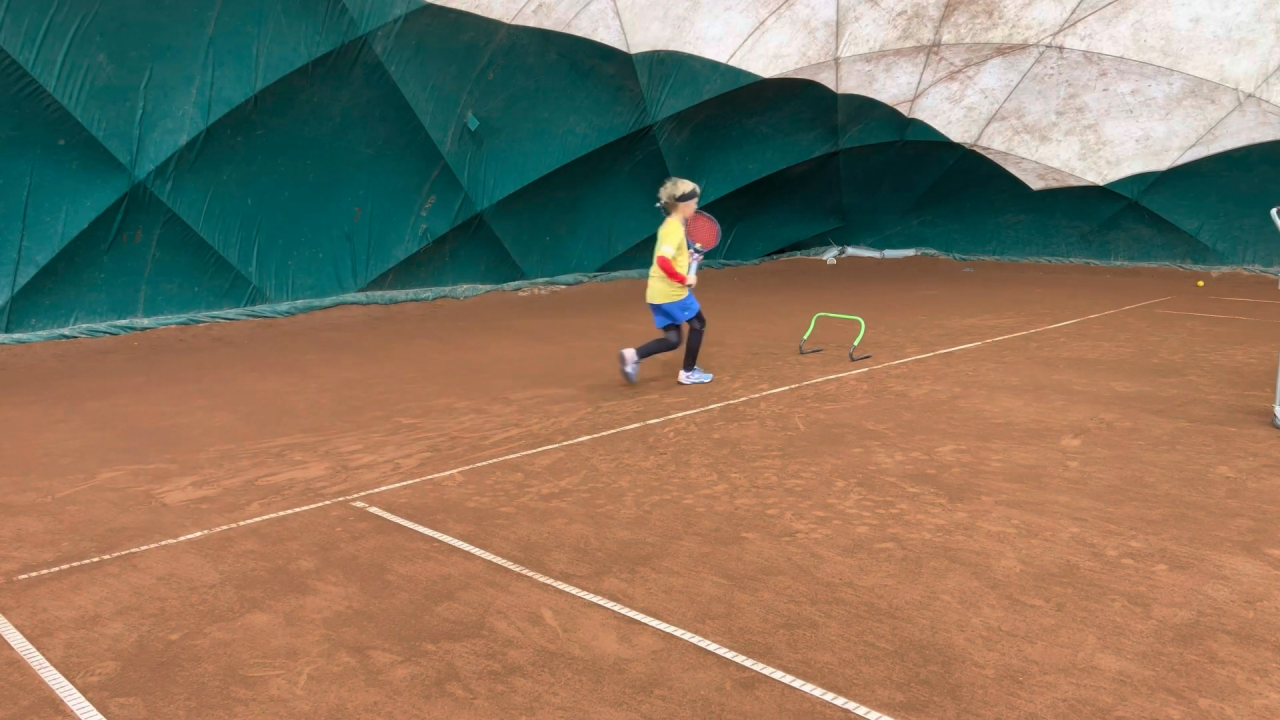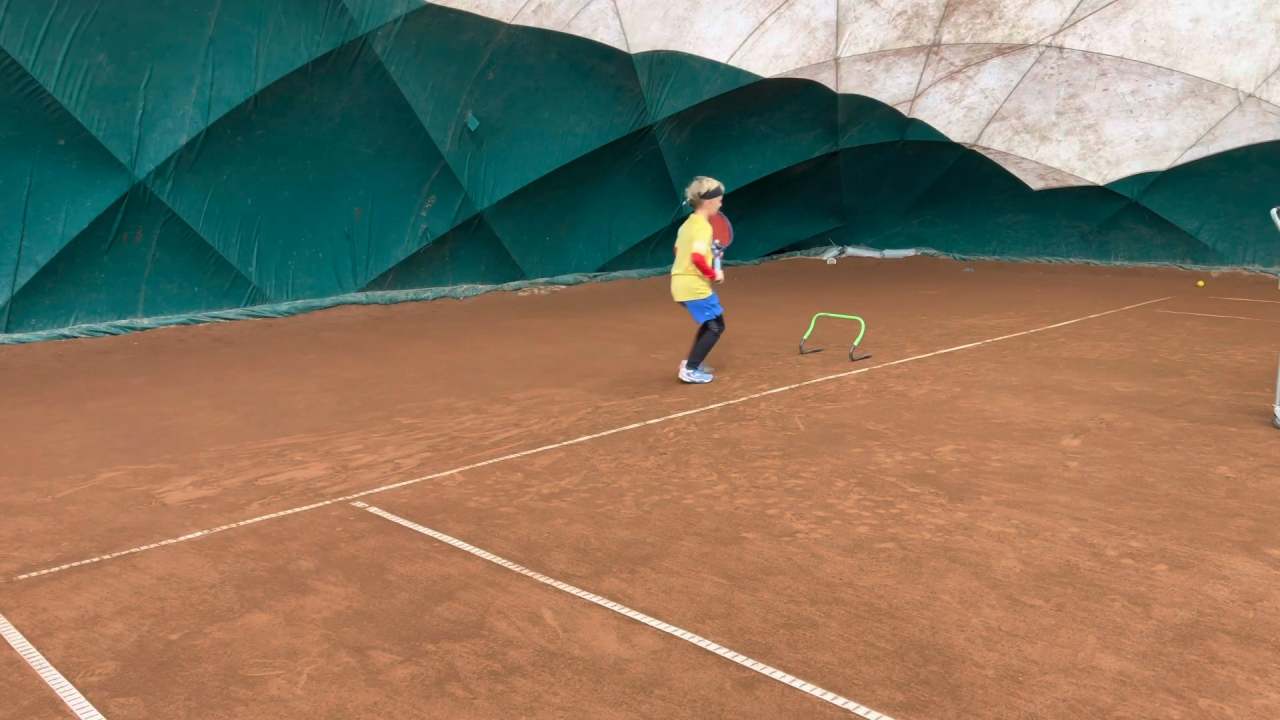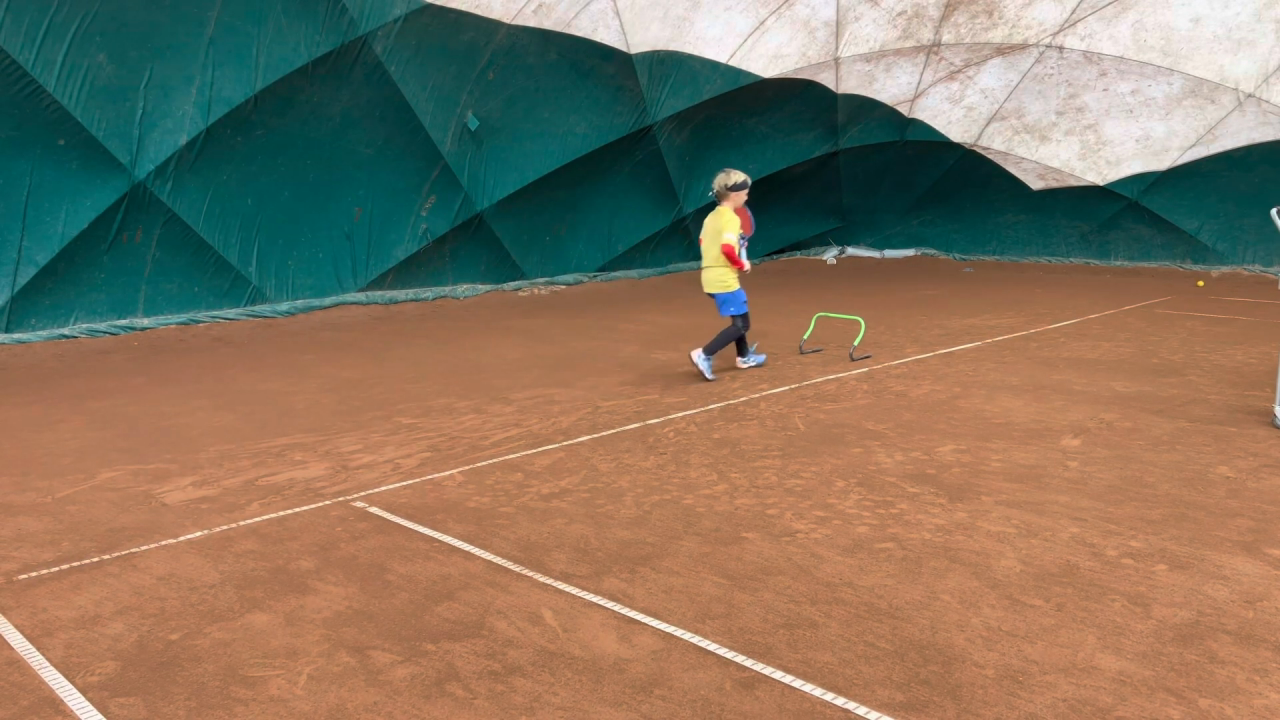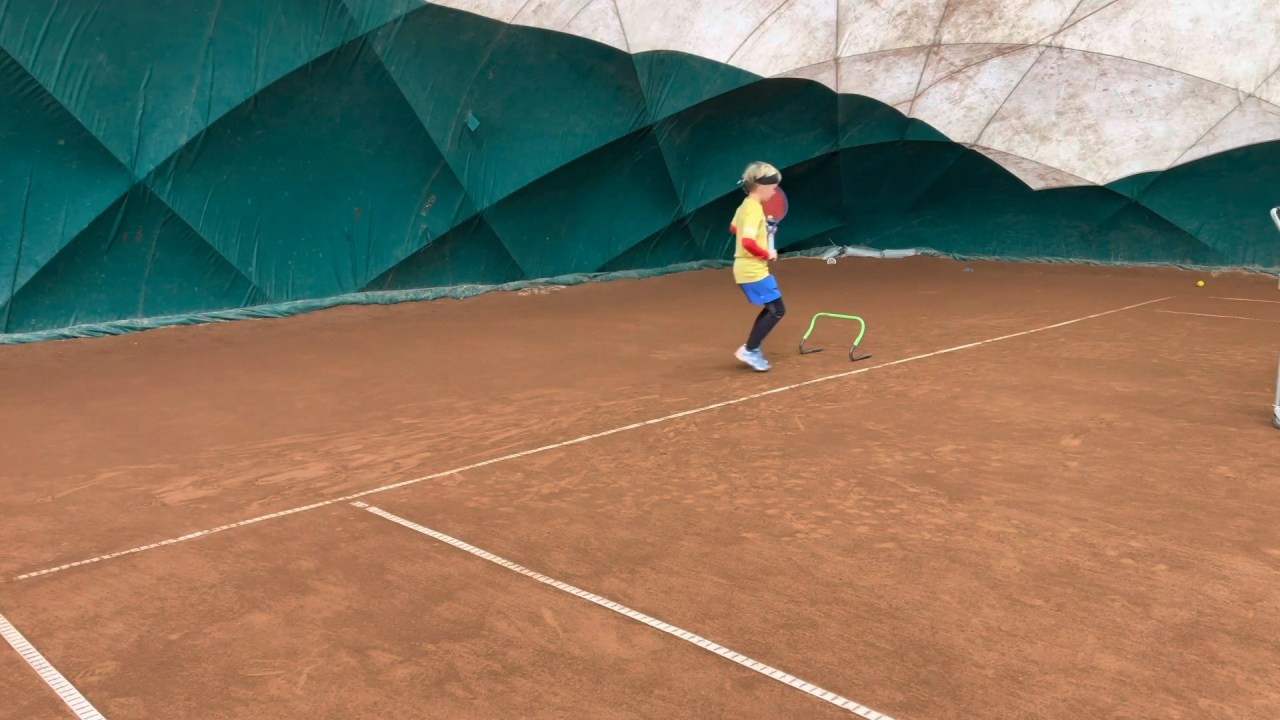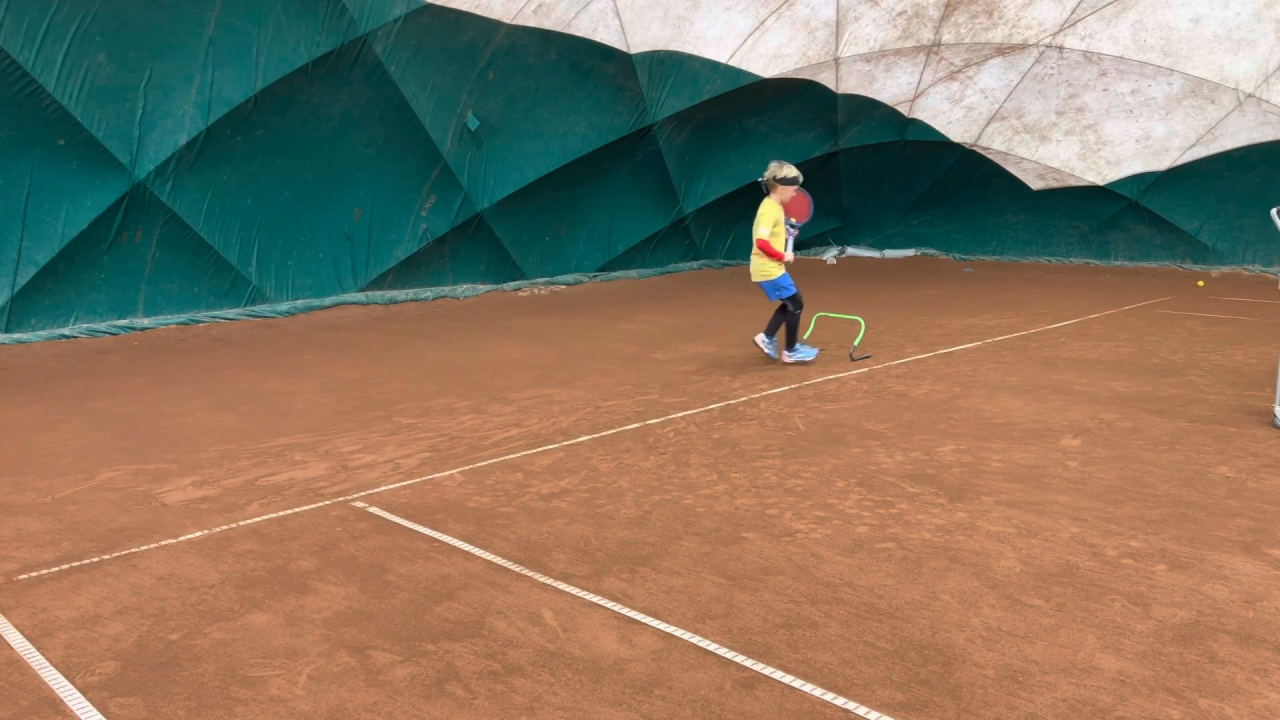
dt=0.1s
person 1, frame 1
left shoulder: (667, 225)
right shoulder: (675, 229)
right elbow: (662, 261)
left wrist: (688, 257)
right wrist: (683, 279)
left hip: (657, 291)
right hip: (672, 292)
left knee: (672, 340)
right knee: (698, 325)
left ankle: (633, 355)
right ankle: (689, 372)
person 1, frame 2
left shoulder: (688, 224)
right shoulder: (703, 227)
right elbow: (697, 258)
right wrist: (713, 274)
left hip: (681, 286)
right hip: (696, 288)
left knee: (712, 324)
right knee: (716, 327)
left ankle: (693, 364)
right ankle: (691, 369)
person 1, frame 3
left shoulder: (713, 216)
right shoulder: (732, 219)
left elbow: (703, 243)
right elbow: (728, 249)
right wrist: (742, 264)
left hip: (712, 279)
right hip: (724, 281)
left knee: (740, 320)
right knee: (741, 324)
left ankle: (744, 356)
right ankle: (703, 354)
person 1, frame 4
left shoulder: (744, 207)
right shoulder: (754, 210)
left elbow: (734, 228)
right elbow: (747, 242)
right wrist: (767, 253)
left hip: (745, 270)
right hip: (754, 271)
left knee: (771, 308)
right knee: (777, 310)
left ankle: (751, 350)
right ankle: (749, 350)
person 1, frame 5
left shoulder: (772, 205)
right shoulder: (770, 210)
right elbow: (760, 241)
left wrist: (784, 230)
right wrist: (782, 256)
left hip: (768, 269)
right hip: (768, 269)
left knee: (789, 303)
right knee: (795, 304)
left ankle: (767, 338)
right ankle: (791, 350)
